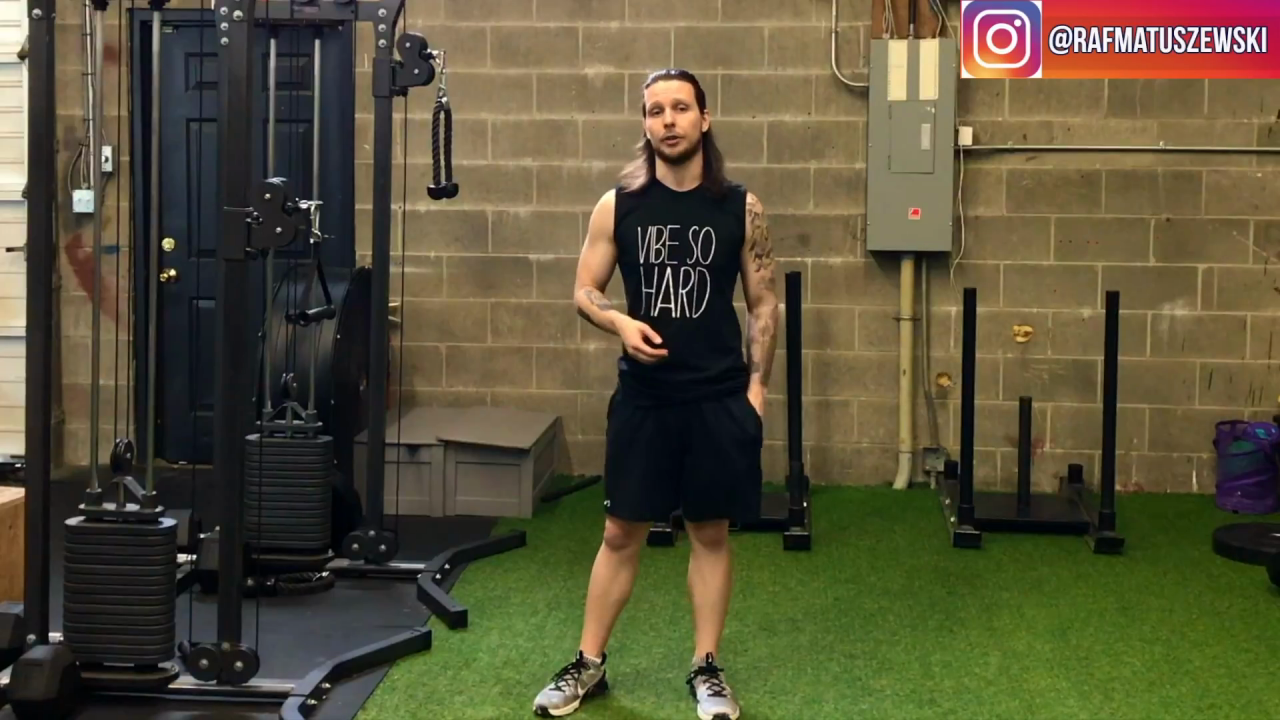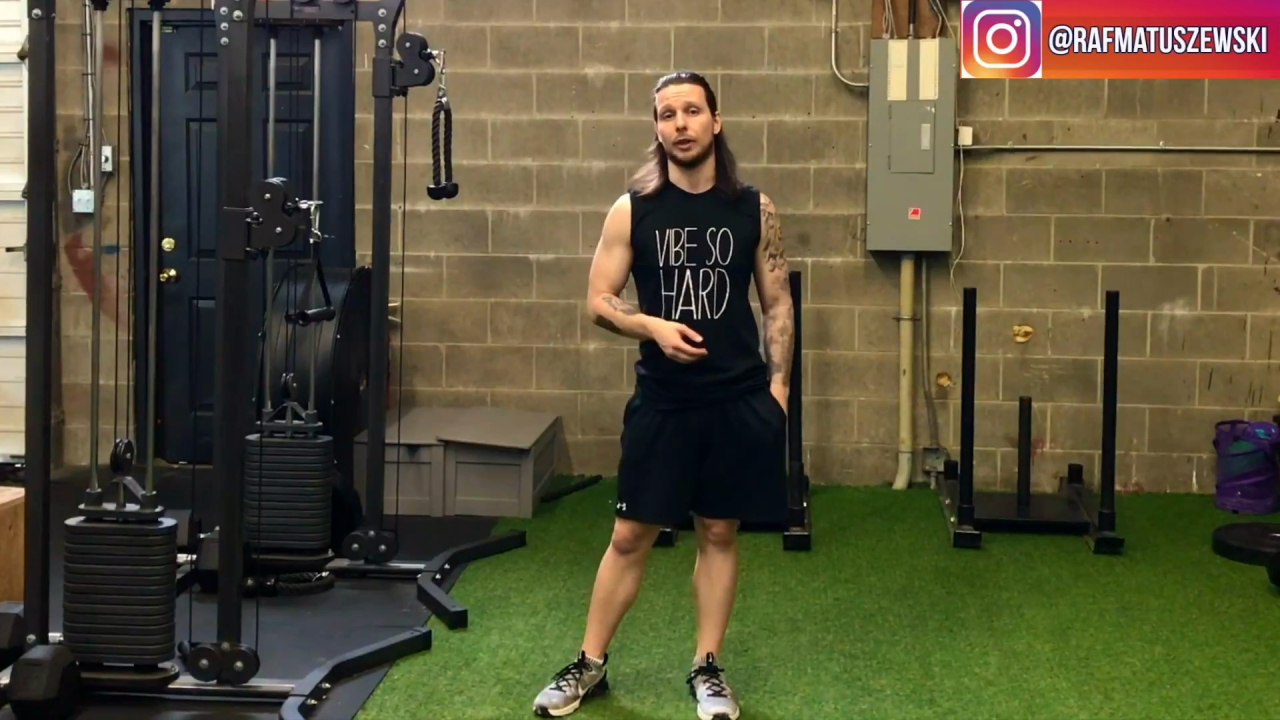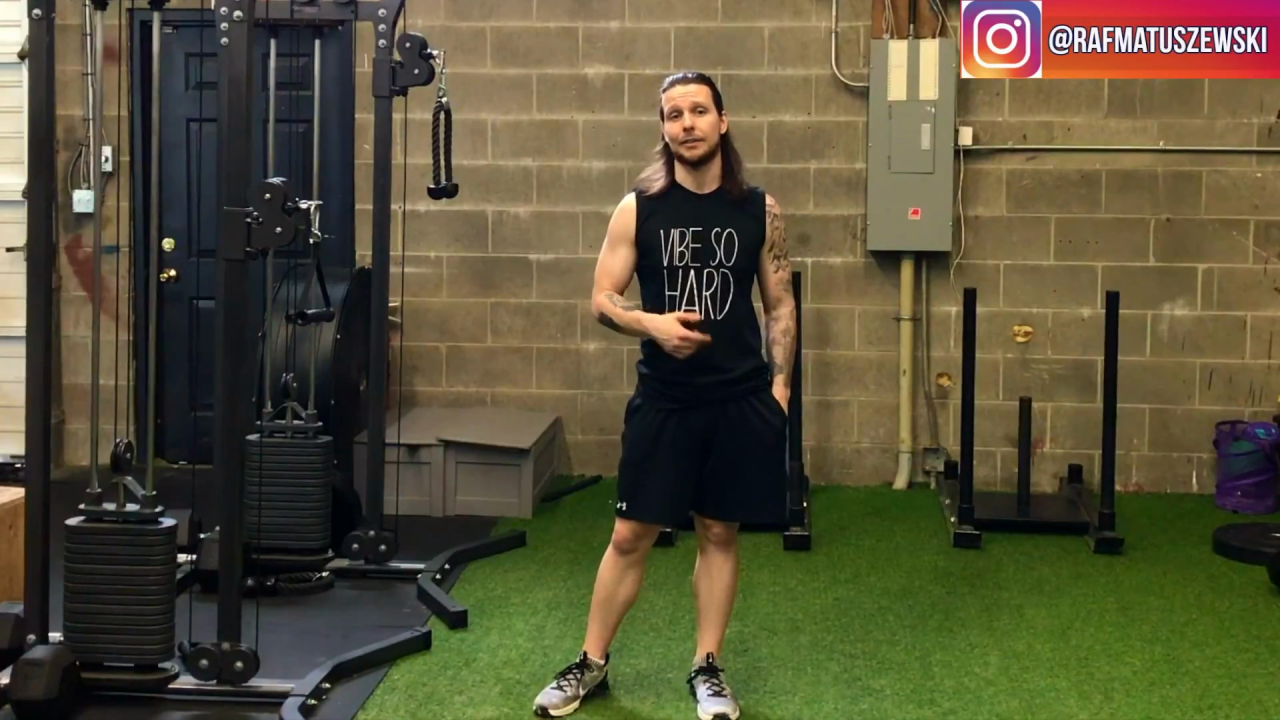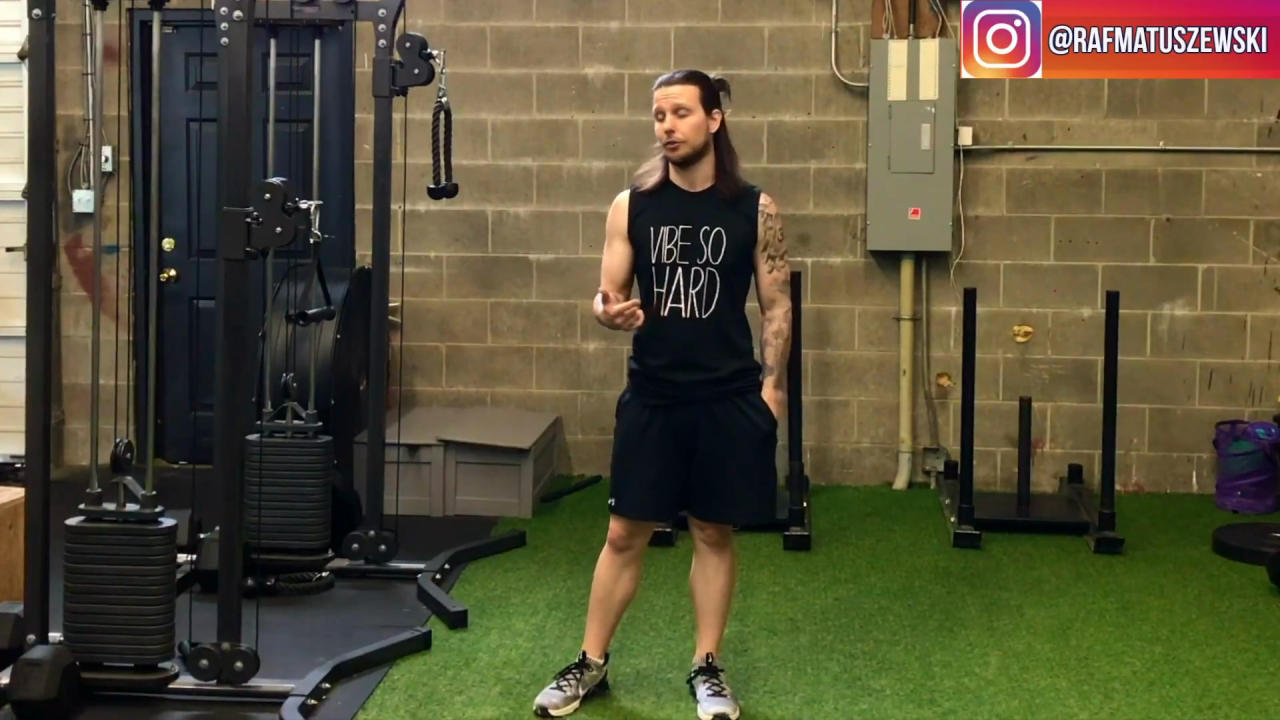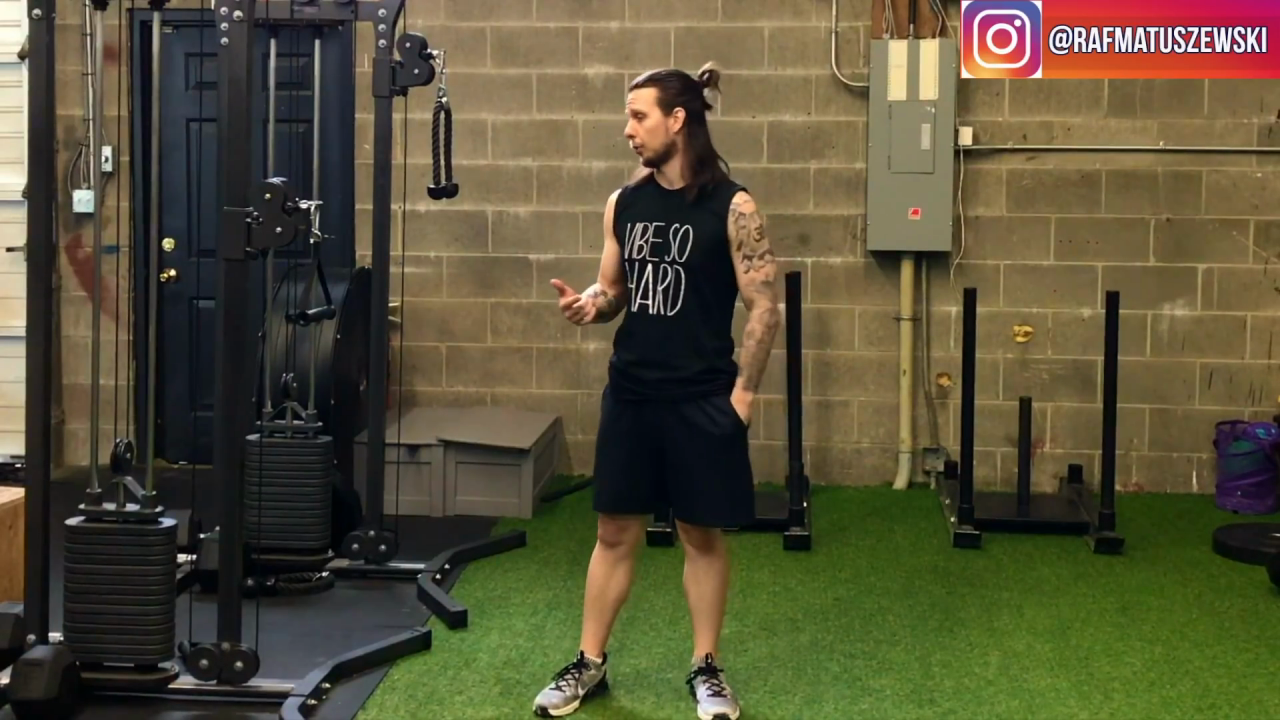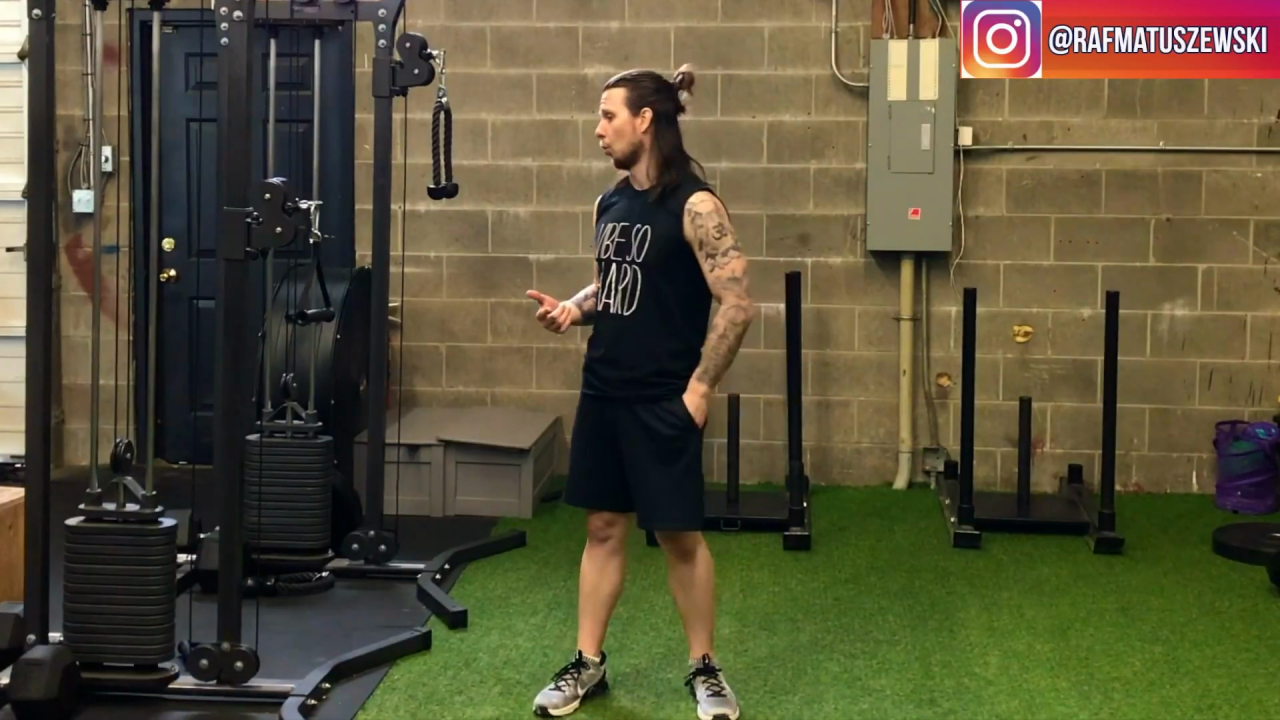
dt=0.3s
person 1, frame 1
left shoulder: (740, 207)
right shoulder: (617, 205)
left elbow: (762, 301)
right elbow: (585, 290)
left wrist: (757, 380)
right wrist: (619, 321)
left hip: (720, 397)
right hip: (644, 397)
left knee: (710, 532)
right knee: (622, 530)
right ankle: (588, 663)
person 1, frame 2
left shoulder: (754, 209)
right shoulder: (632, 210)
left elbow: (777, 303)
right elbow: (599, 300)
left wrist: (777, 383)
right wrist: (654, 327)
left hip: (739, 398)
right hip: (662, 399)
left knee: (720, 532)
right knee: (631, 535)
left ankle: (707, 668)
right ankle: (590, 664)
person 1, frame 3
left shoulder: (759, 210)
right shoulder: (638, 208)
left elbow: (780, 304)
right elbow: (603, 298)
left wrist: (780, 383)
right wrist: (652, 322)
left hip: (740, 398)
right hip: (663, 398)
left knee: (719, 533)
right knee: (631, 534)
left ankle: (707, 668)
right ankle: (591, 663)
person 1, frame 4
left shoulder: (755, 209)
right shoulder: (633, 204)
left elbow: (777, 304)
right elbow: (612, 289)
left wrist: (771, 385)
right wrist: (615, 310)
left hip: (728, 398)
right hip: (651, 396)
left knee: (714, 532)
right knee: (626, 531)
left ankle: (706, 668)
right ankle: (590, 663)
person 1, frame 5
left shoulder: (732, 206)
right shoulder: (624, 203)
left elbow: (763, 305)
left wrist: (743, 389)
right wrist: (588, 304)
left hip: (701, 398)
right hip: (629, 394)
left knee: (701, 534)
right knee: (615, 529)
left ankle: (705, 667)
right ankle: (589, 663)
person 1, frame 6
left shoulder: (695, 206)
right shoulder: (610, 203)
left elbow: (737, 304)
left wrist: (700, 386)
right wrist: (571, 309)
left hip: (662, 399)
right hip: (602, 392)
left knee: (678, 535)
right knee: (603, 527)
left ankle: (704, 667)
right ankle: (588, 663)
